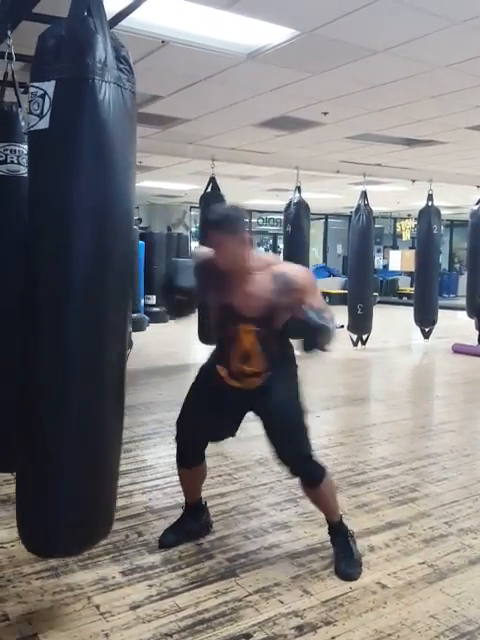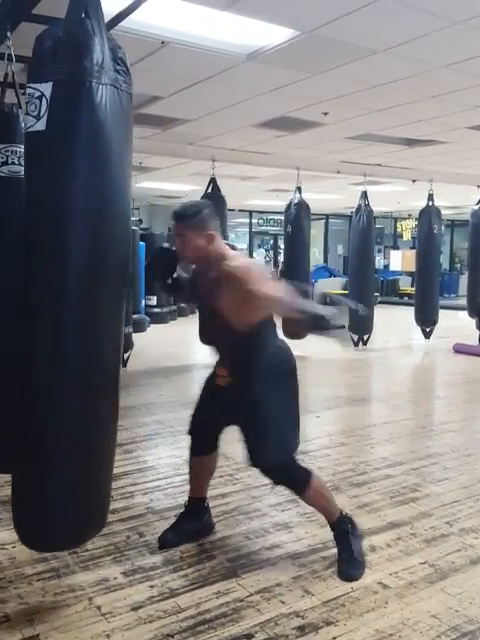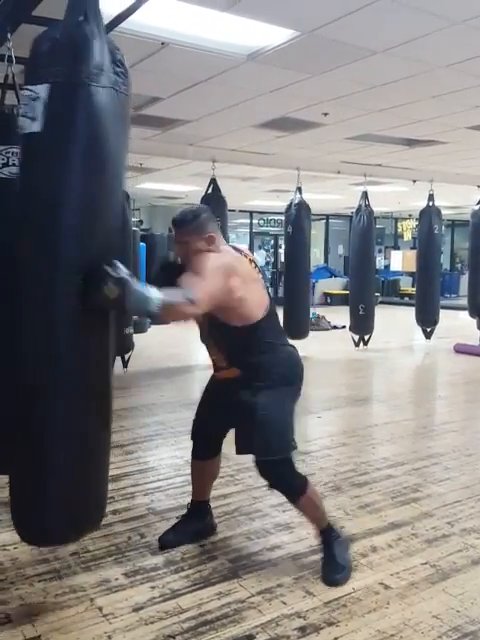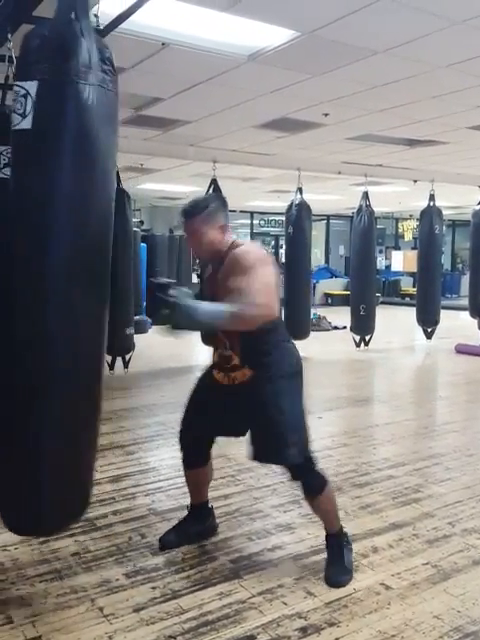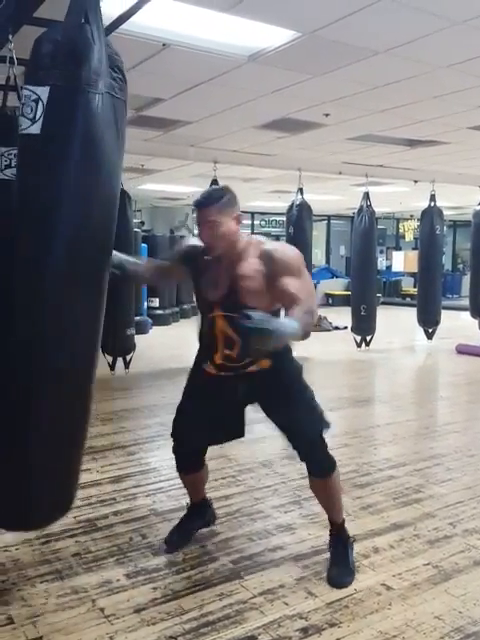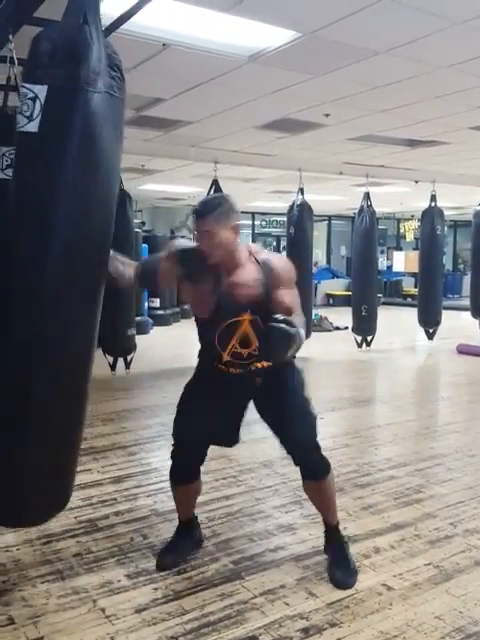
dt=0.1s
person 1, frame 1
left shoulder: (287, 277)
right shoulder: (208, 264)
left elbow: (320, 322)
left wrist: (320, 328)
left hip: (272, 376)
right hip: (222, 371)
left knee: (298, 461)
right knee: (189, 441)
left ankle: (340, 533)
right ankle: (195, 515)
person 1, frame 2
left shoulder: (237, 270)
right shoulder: (206, 266)
left elbow: (276, 296)
right elbow: (204, 298)
left wrist: (317, 313)
right wrist: (170, 275)
left hip: (266, 373)
right hip: (232, 369)
left knee: (277, 465)
right knee: (201, 433)
left ankle: (345, 530)
right ankle: (197, 514)
person 1, frame 3
left shoulder: (216, 264)
right shoulder: (221, 260)
left elbow: (184, 307)
left wrist: (129, 288)
left hip: (270, 375)
right hip: (236, 371)
left knee: (275, 467)
right knee: (204, 437)
left ankle: (330, 537)
right ankle: (199, 517)
person 1, frame 4
left shoulder: (248, 256)
right shoulder: (216, 263)
left elbow: (258, 310)
left wrist: (195, 312)
right wrist: (185, 306)
left hip: (271, 372)
right hip: (229, 370)
left knee: (298, 464)
right knee: (193, 439)
left ankle: (338, 541)
right ankle: (200, 517)
person 1, frame 5
left shoulder: (279, 256)
right shoulder: (196, 256)
left elbow: (307, 311)
right elbow: (157, 272)
left wrist: (278, 329)
right wrist: (112, 258)
left hip: (271, 365)
right hip: (215, 370)
left knee: (315, 451)
right knee: (186, 446)
left ankle: (340, 538)
right ankle: (200, 510)
person 1, frame 6
left shoulder: (273, 267)
right shoulder: (187, 258)
left elbow: (296, 318)
right elbow: (138, 275)
left wrist: (292, 335)
left hip: (272, 367)
right hip: (217, 372)
left knee: (309, 455)
right knee: (185, 456)
left ankle: (335, 541)
right ankle: (187, 529)
